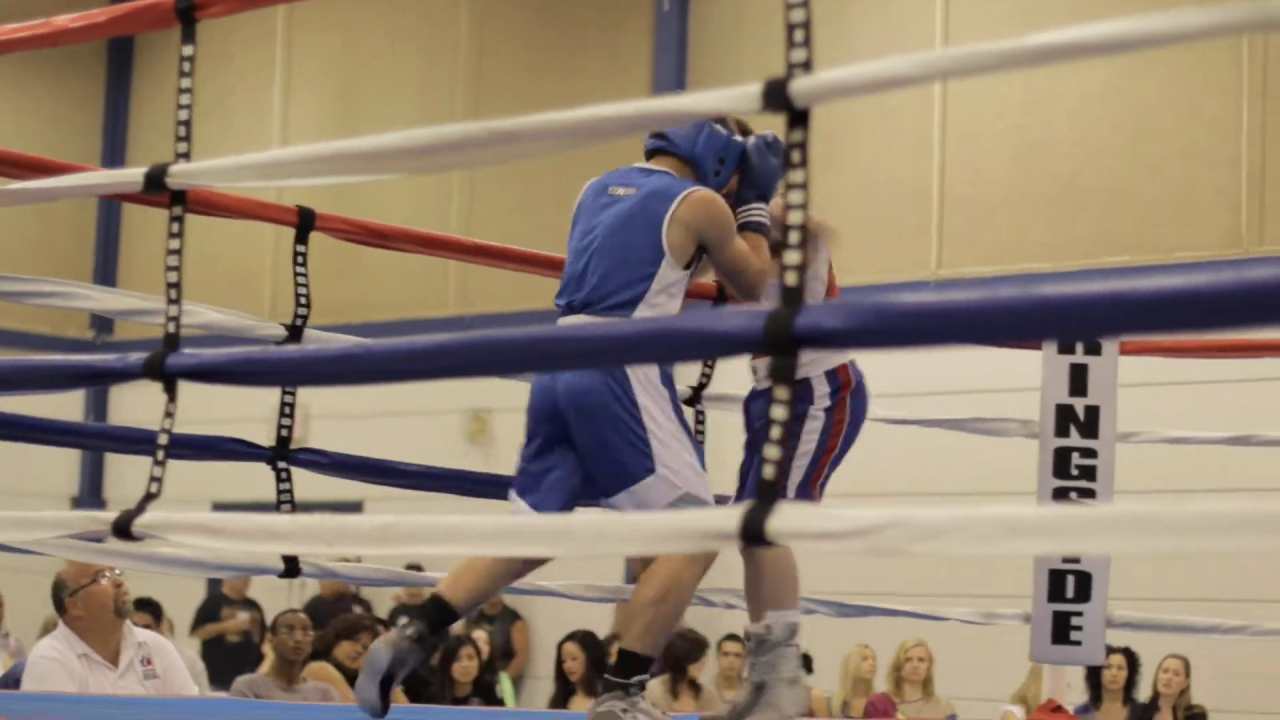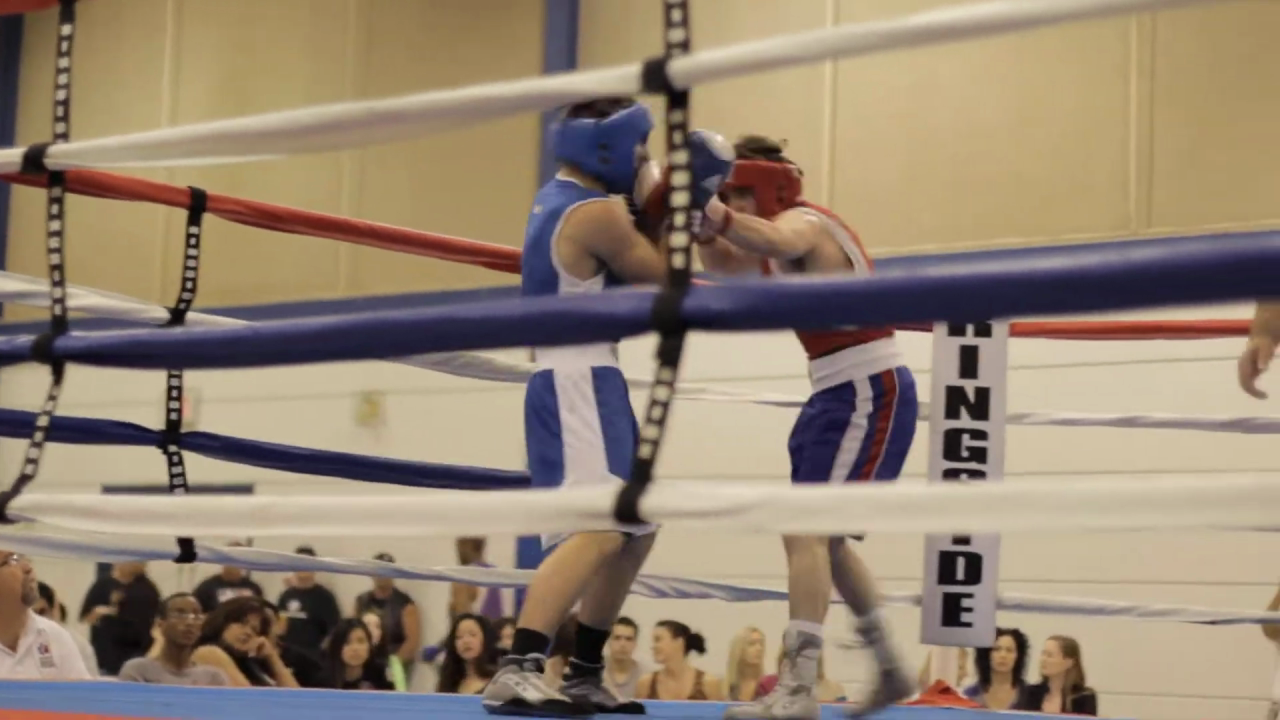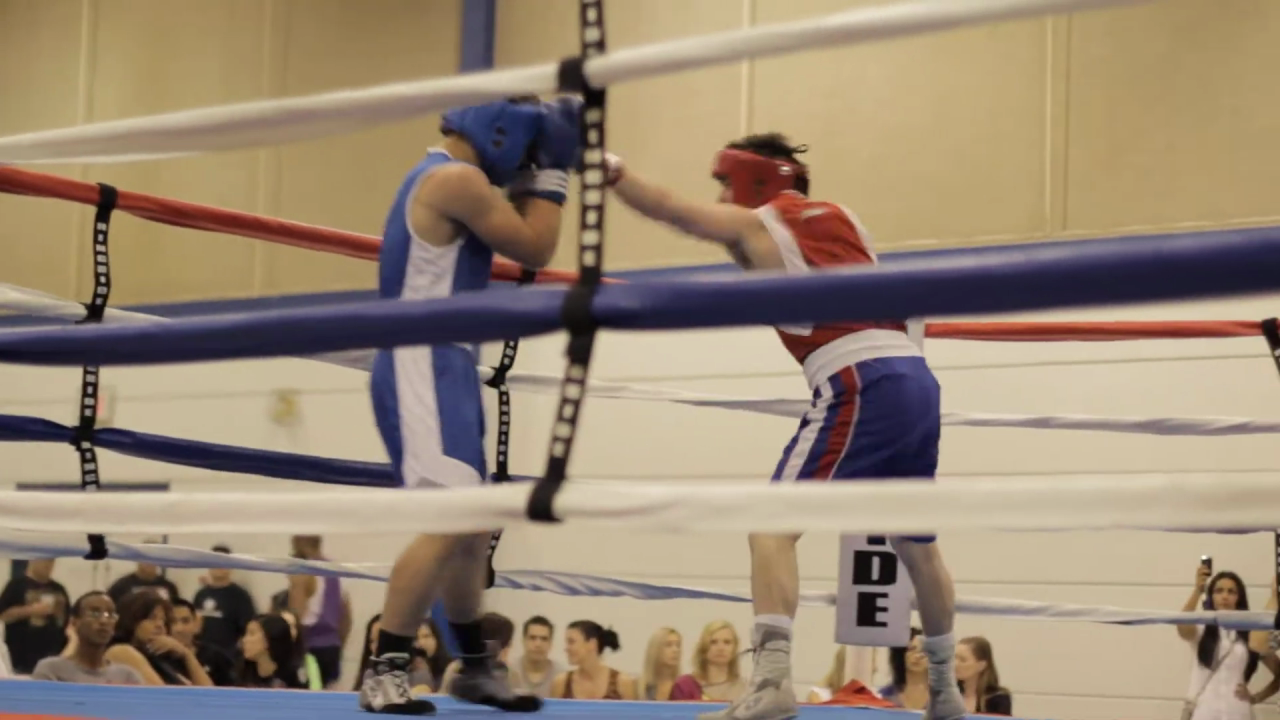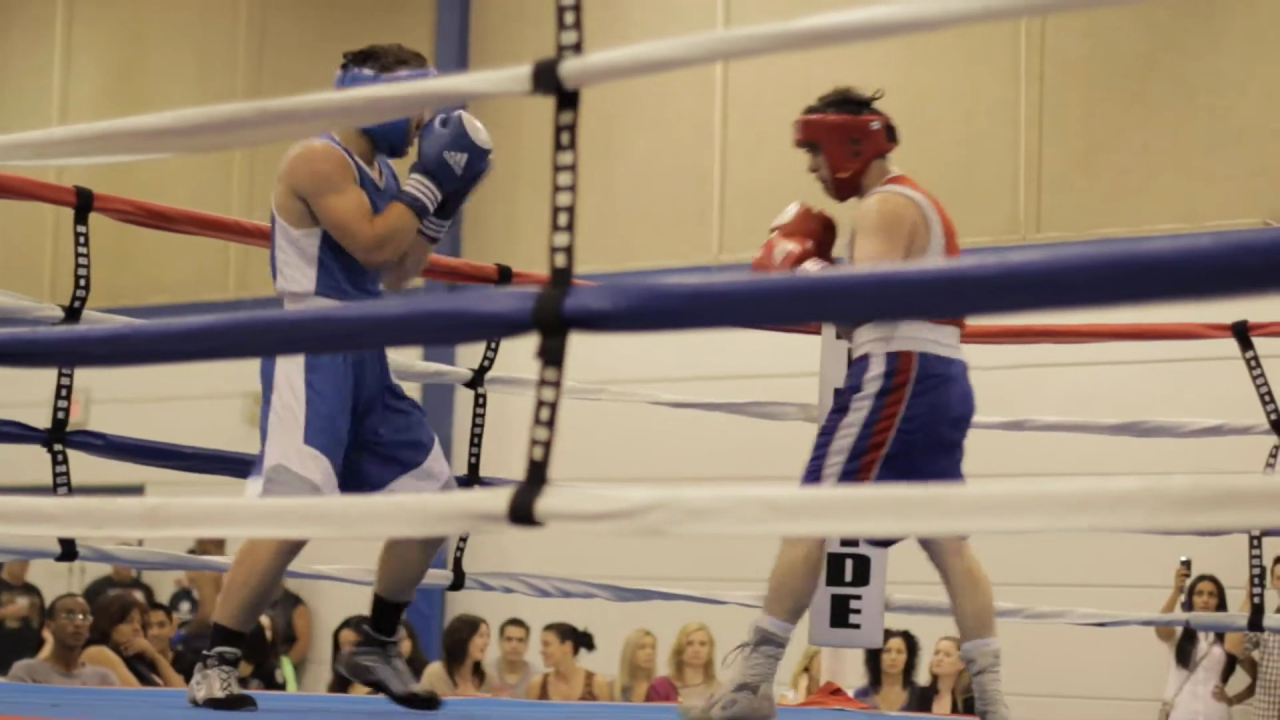
dt=0.5s
person 1, frame 1
left shoulder: (598, 188)
right shoulder: (701, 203)
right elbow: (752, 286)
right wrist: (756, 201)
left hip: (559, 371)
right hip: (623, 374)
left ankle: (405, 644)
person 1, frame 2
left shoulder: (563, 198)
right shoulder: (595, 213)
left elbow: (637, 249)
right elbow: (661, 278)
left wrist: (662, 192)
right wrist: (689, 198)
left hip: (588, 383)
right hip: (579, 386)
left knee: (633, 533)
right knee: (596, 534)
person 1, frame 3
left shoulder: (450, 180)
right shoulder: (456, 178)
left elbow: (516, 246)
right elbow: (536, 249)
left wrist: (532, 173)
right wrist: (554, 167)
left hip: (445, 366)
right hip: (423, 364)
left knee: (469, 527)
left ankle: (476, 666)
right ankle: (386, 670)
person 1, frame 4
left shoulder: (376, 174)
right shoulder: (318, 159)
left elbow: (391, 274)
right elbow: (371, 247)
left wrist: (437, 206)
right wrist: (427, 175)
left hip: (363, 358)
right hip: (312, 353)
left knee: (432, 499)
left ankle: (375, 648)
right ankle: (215, 664)
person 2, frame 1
left shoulder: (788, 225)
left elbow: (814, 222)
left hip: (820, 392)
right hip: (779, 395)
left ankle: (782, 674)
right ankle: (769, 672)
person 2, frame 2
left shoulder: (801, 221)
right shoulder: (789, 231)
left elbow: (771, 242)
right elbow: (725, 266)
left wrist: (709, 208)
left hip: (870, 397)
right hip: (847, 400)
left knee: (802, 533)
right knee: (826, 538)
right ankle: (889, 665)
person 2, frame 3
left shoulder: (755, 225)
right shoulder: (835, 216)
left elbow: (667, 207)
left wrist: (613, 168)
left hip: (857, 392)
right hip: (911, 384)
left knee: (773, 530)
right knee: (918, 545)
person 2, frame 4
left shoulder: (884, 205)
right shoulder: (913, 201)
left wrist: (798, 266)
right wrist: (820, 258)
left hip: (898, 374)
right hip: (943, 377)
right knee: (947, 539)
